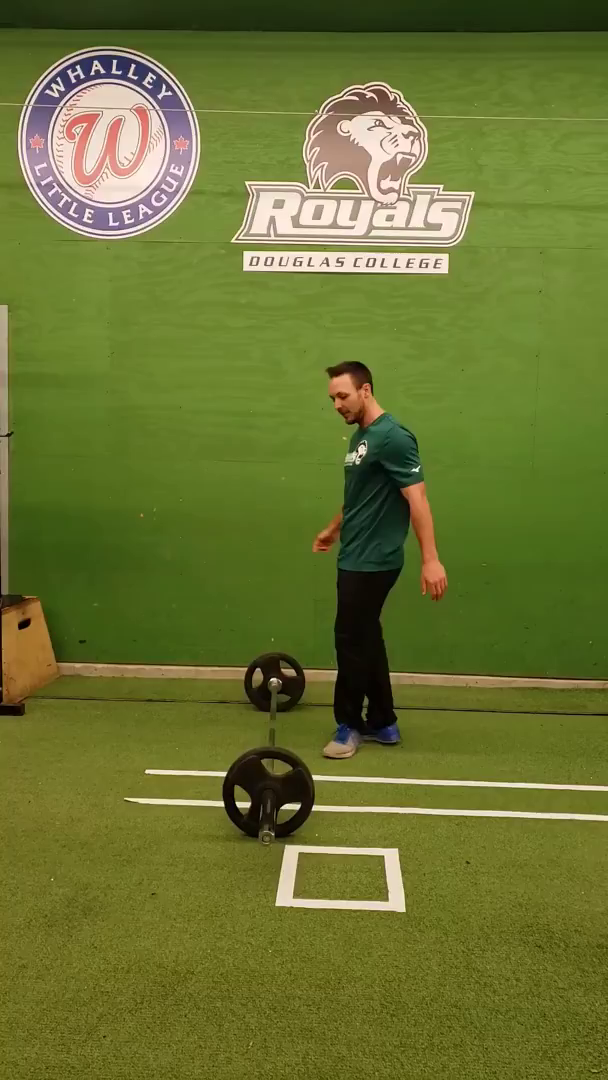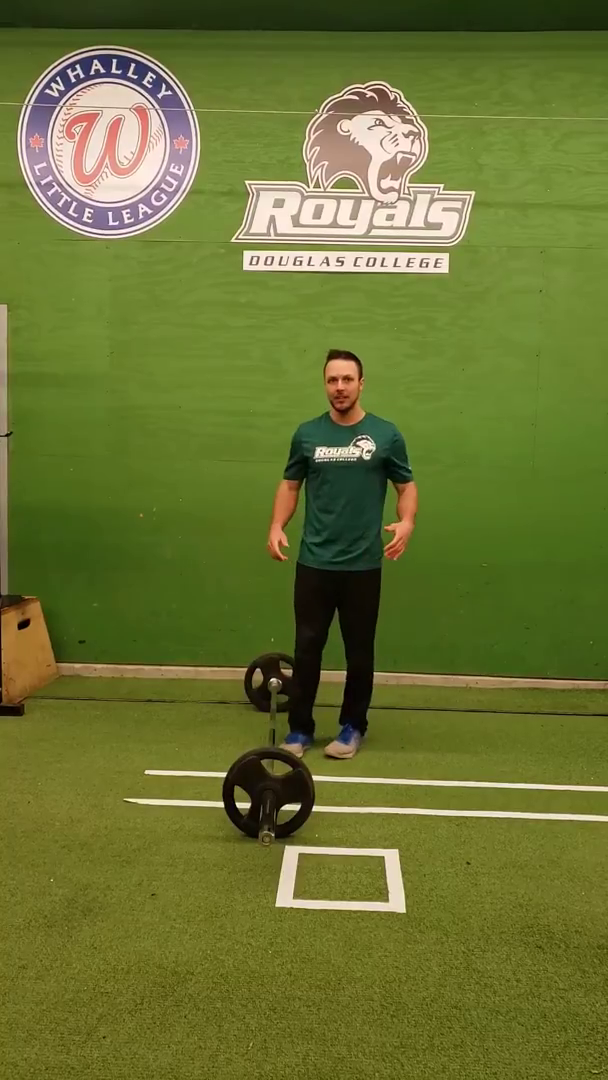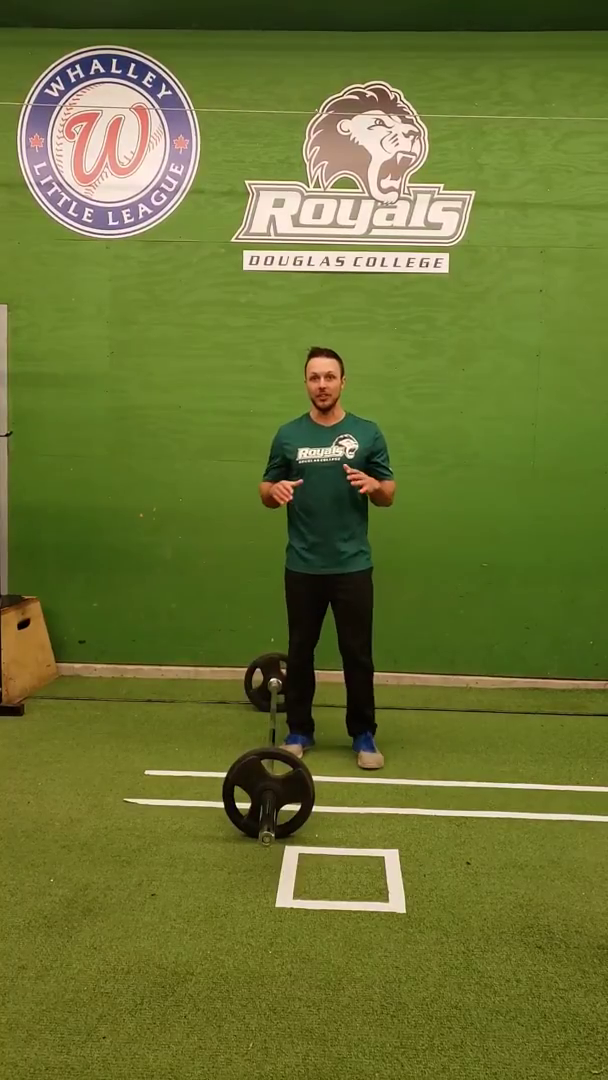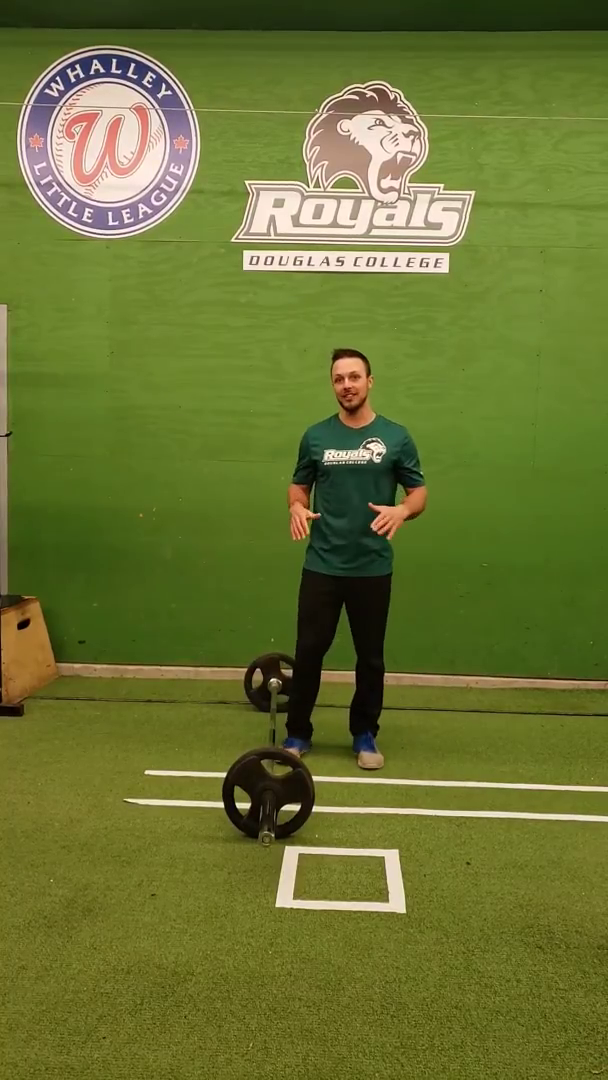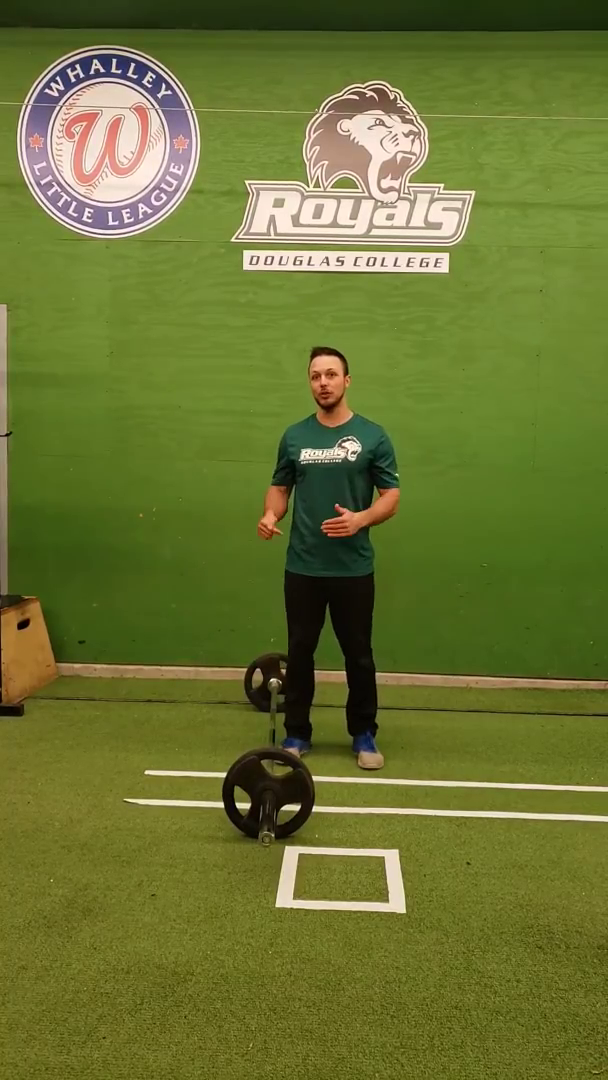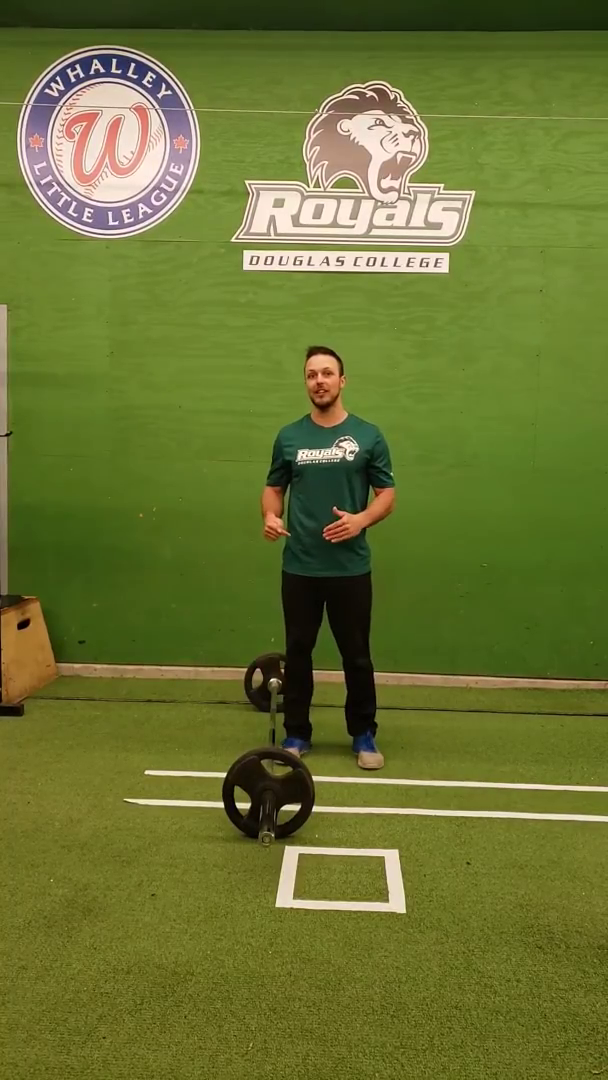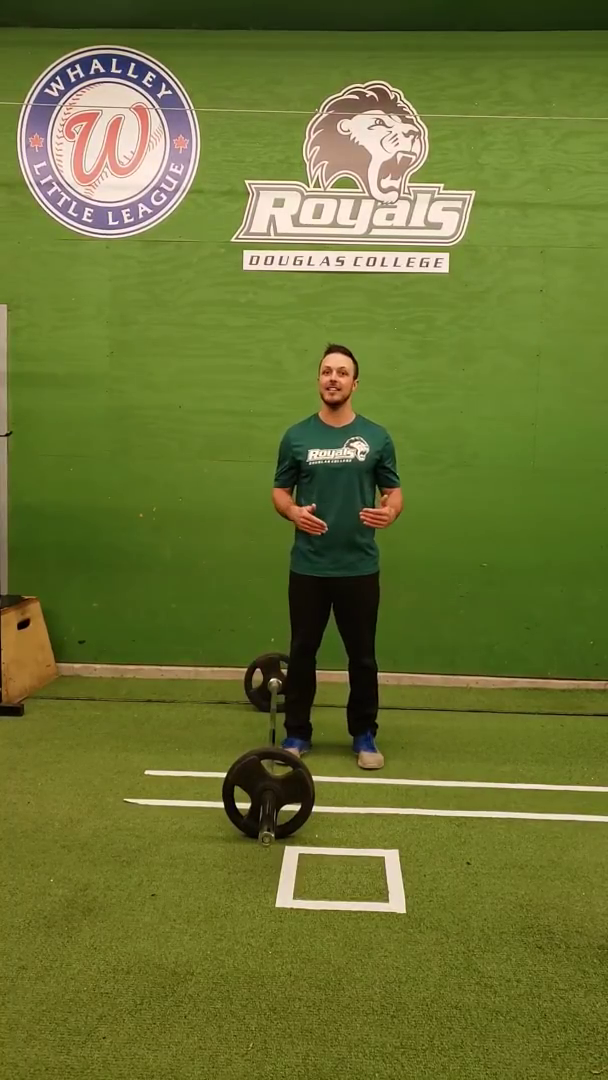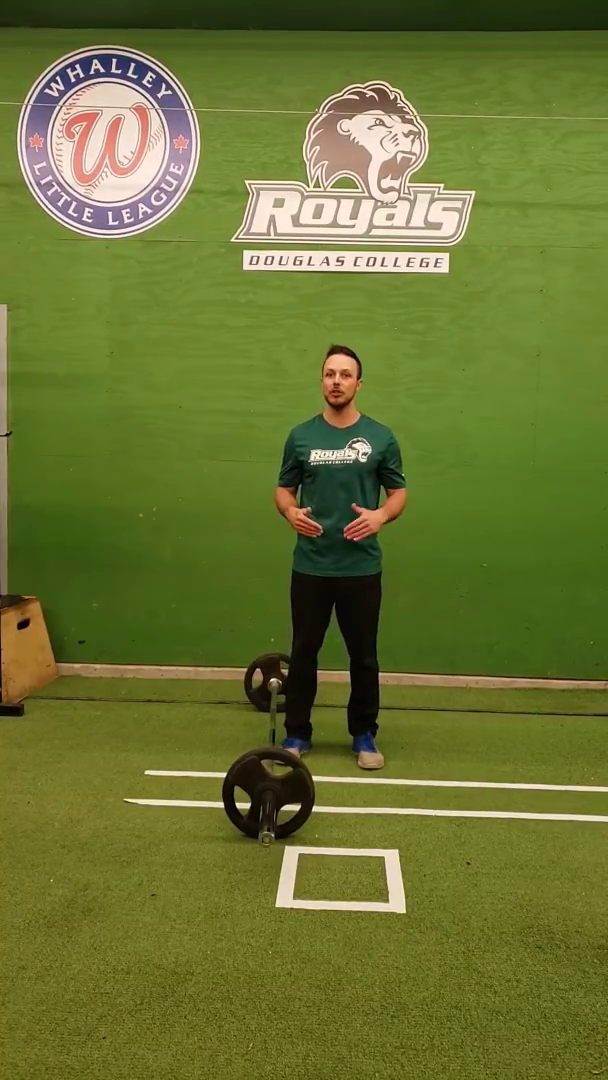
dt=0.7s
person 1, frame 1
left shoulder: (392, 436)
right shoulder: (360, 436)
left elbow: (416, 497)
left wrist: (430, 558)
right wrist: (334, 528)
left hip: (371, 563)
right hip: (355, 559)
left knee: (352, 641)
right knee: (366, 640)
left ankle: (351, 724)
right ankle: (381, 722)
person 1, frame 2
left shoulder: (385, 434)
right shoulder: (307, 433)
left elbow: (406, 486)
right elbow: (290, 486)
left wrist: (406, 522)
right wrist: (277, 526)
left hip: (362, 564)
right hip: (313, 561)
left knee: (359, 649)
right knee: (307, 646)
left ankle: (353, 726)
right ankle: (300, 728)
person 1, frame 3
left shoulder: (367, 433)
right shoulder: (288, 435)
left elbow: (388, 494)
right elbow: (267, 490)
left wrist: (371, 485)
right wrist: (275, 491)
left hip: (353, 565)
right hip: (302, 565)
left knee: (357, 653)
right knee: (300, 650)
left ankle: (363, 734)
right ankle: (299, 730)
person 1, frame 4
left shoulder: (395, 437)
right shoulder: (315, 436)
left elbow: (418, 492)
right elbow: (299, 486)
left wrist: (401, 511)
right wrist: (297, 509)
left hip: (372, 568)
right hip: (321, 565)
left knee: (370, 656)
right knee: (308, 651)
left ankle: (364, 734)
right ankle: (297, 734)
person 1, frame 5
left shoulder: (373, 436)
right shoulder: (294, 436)
left elbow: (391, 496)
right elbow: (280, 487)
left wrist: (361, 518)
right wrist: (271, 515)
left hip: (353, 568)
right hip: (302, 567)
left knee: (358, 654)
right knee: (300, 652)
left ankle: (364, 734)
right ankle: (297, 733)
person 1, frame 6
left shoulder: (368, 436)
right shoulder: (288, 436)
left elbow: (386, 494)
right elbow: (274, 487)
left wrist: (361, 520)
right wrist: (270, 516)
left hip: (350, 568)
right hip: (299, 567)
left knee: (356, 655)
right knee: (297, 652)
left ankle: (363, 734)
right ankle: (296, 733)
person 1, frame 7
left shoulder: (376, 437)
right shoulder: (296, 437)
left elbow: (393, 491)
right elbow: (280, 491)
left wrist: (390, 512)
right wrist: (294, 512)
left hip: (359, 568)
right hip: (308, 568)
left knee: (362, 655)
right knee: (302, 652)
left ankle: (364, 734)
right ankle: (297, 733)
person 1, frame 8
left shoulder: (380, 437)
right shoulder: (301, 436)
left elbow: (398, 491)
right elbow: (284, 488)
left wrist: (380, 516)
right wrist: (291, 513)
left hip: (361, 568)
right hip: (310, 567)
left knee: (363, 655)
right knee: (303, 652)
left ankle: (364, 734)
right ankle: (297, 733)
